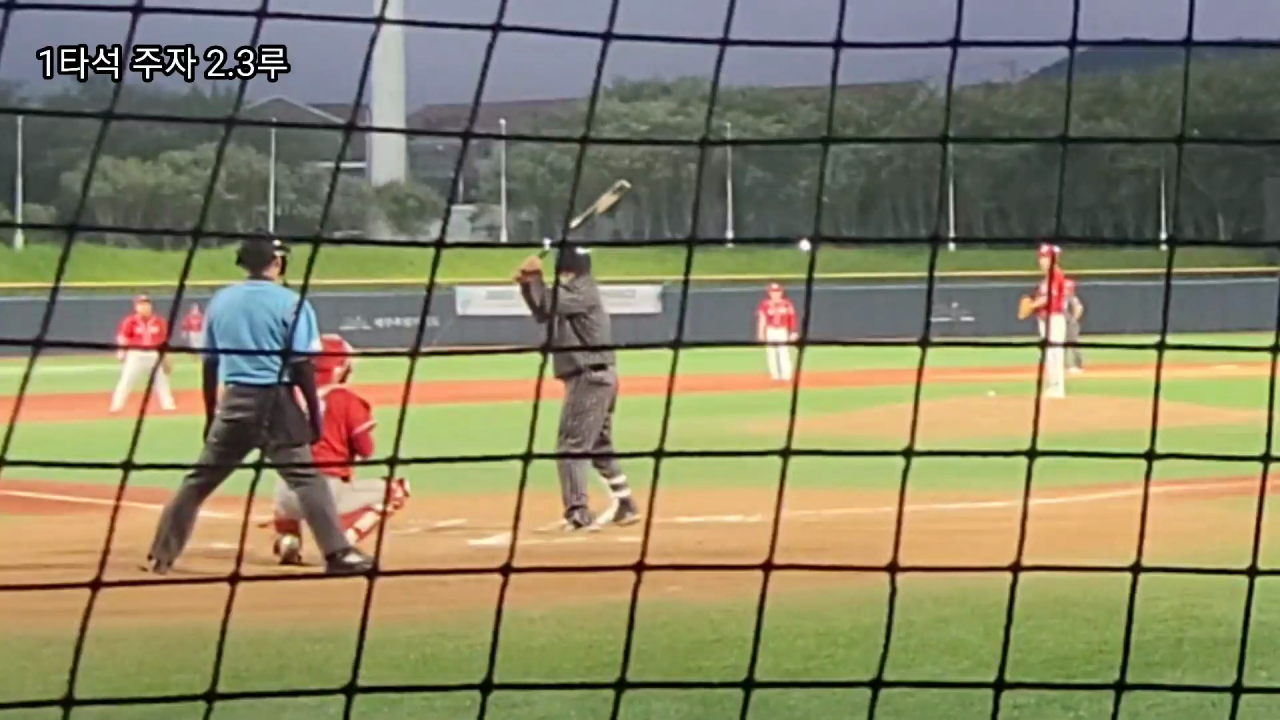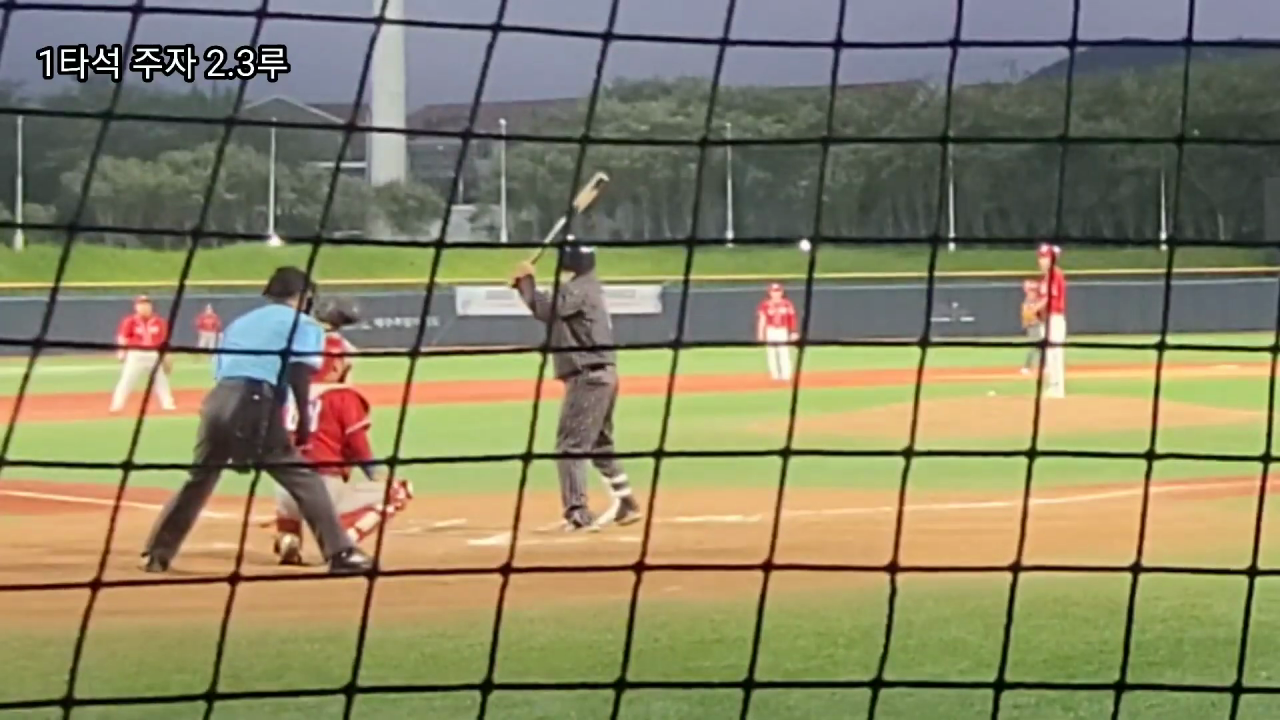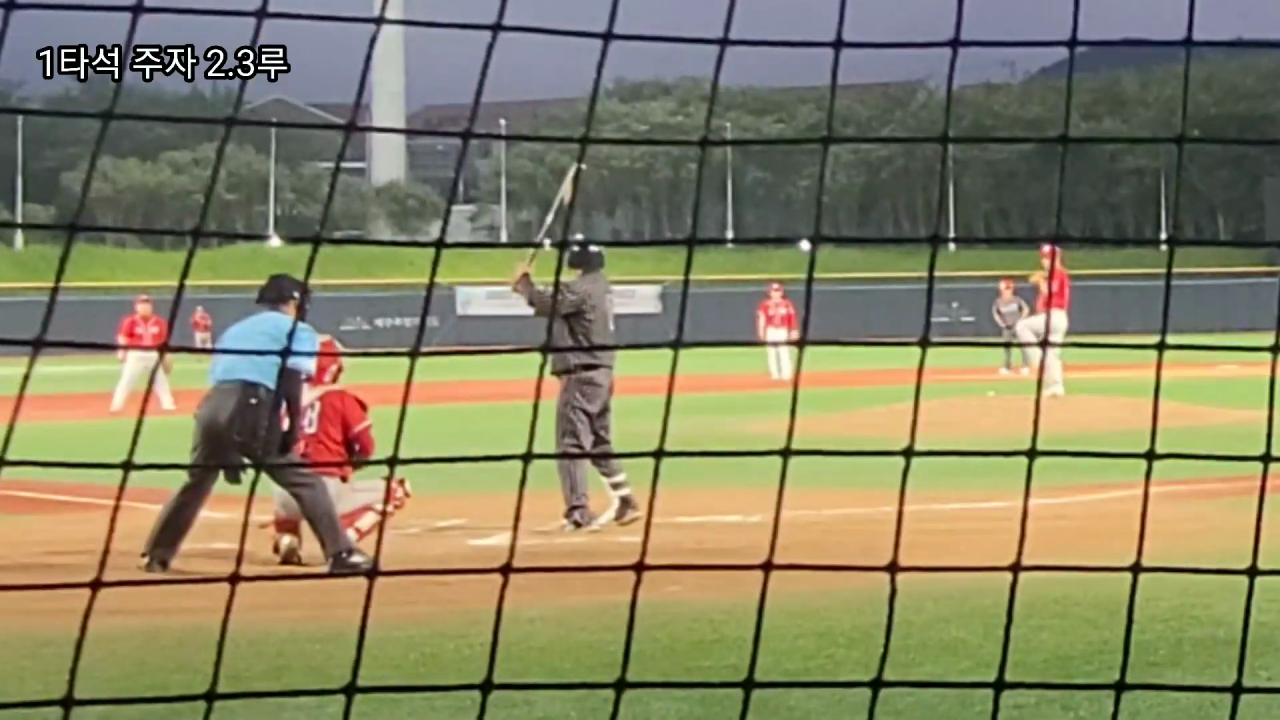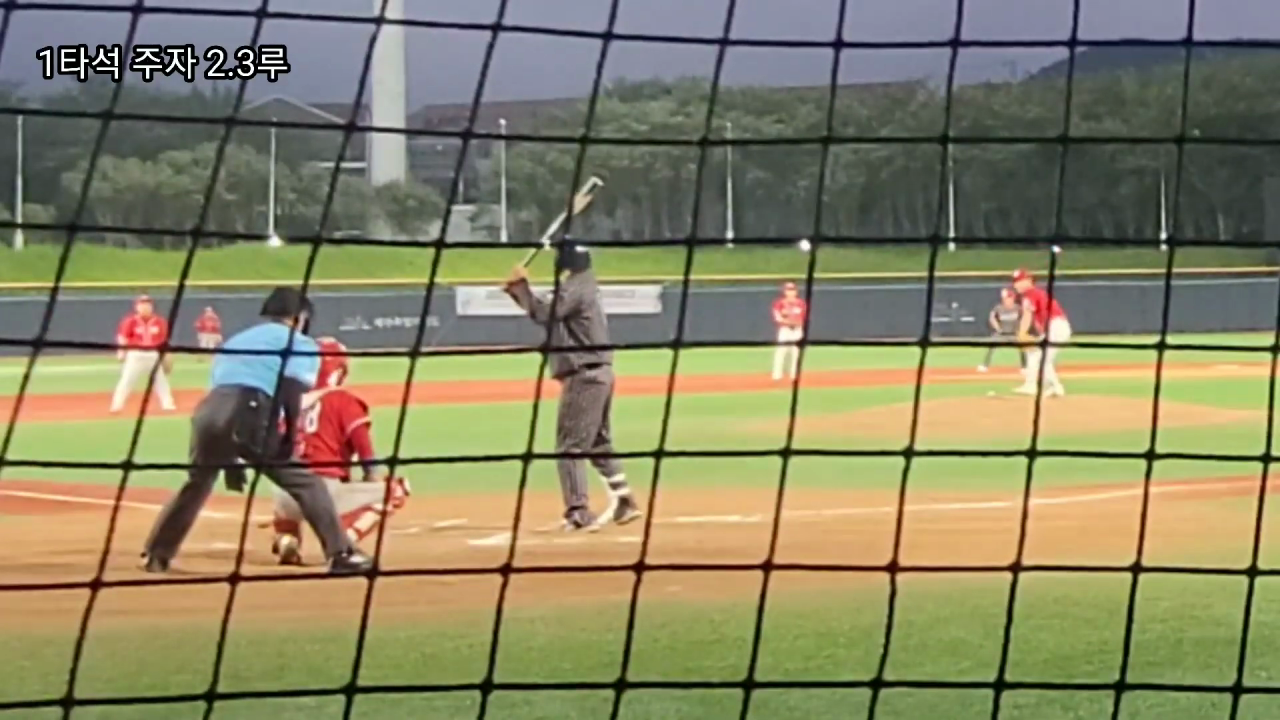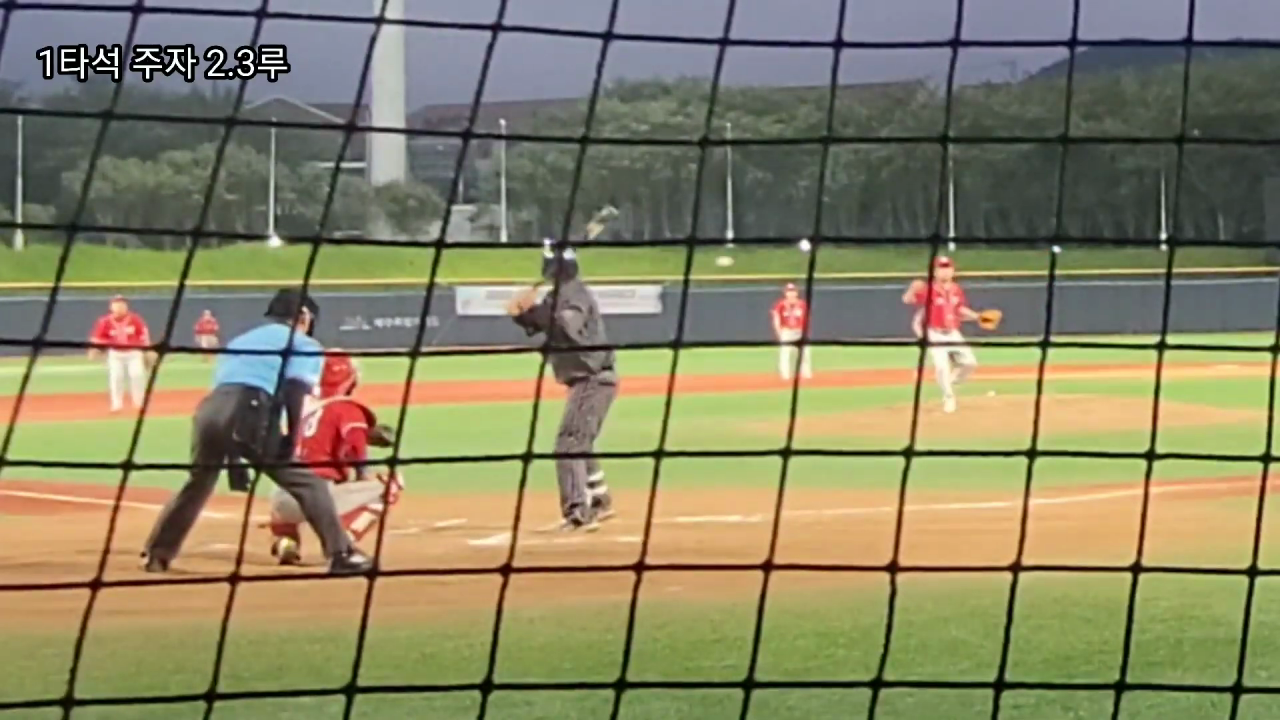
dt=1s
person 1, frame 1
left shoulder: (219, 301)
right shoulder: (291, 302)
left elbow: (209, 364)
right elbow: (301, 365)
left wrist: (211, 415)
right wrist: (315, 413)
left hip: (233, 403)
right hip: (275, 403)
left knee: (200, 480)
right knee: (307, 478)
left ankle: (160, 555)
right ankle: (338, 553)
person 1, frame 2
left shoulder: (239, 322)
right shoulder: (303, 323)
right elbow: (299, 367)
left wrist: (235, 445)
right wrist: (304, 416)
left hip: (218, 401)
right hip: (257, 403)
left knee: (198, 481)
right knee: (304, 480)
left ankle: (156, 555)
right ankle: (341, 553)
person 1, frame 3
left shoulder: (233, 330)
right shoulder: (296, 329)
right elbow: (290, 376)
left wrist: (228, 451)
right wrist: (294, 424)
left hip: (212, 407)
right hip: (251, 408)
left knee: (197, 483)
right knee: (305, 481)
left ankle: (156, 555)
right ankle: (341, 554)
person 1, frame 4
left shoulder: (235, 340)
right shoulder: (299, 342)
right elbow: (291, 386)
left wrist: (230, 459)
right wrist: (291, 433)
left hip: (209, 411)
right hip: (249, 413)
left knee: (196, 485)
right knee: (305, 483)
left ankle: (155, 554)
right ankle: (341, 554)
person 1, frame 5
left shoulder: (240, 340)
right shoulder: (304, 344)
right elbow: (294, 387)
left wrist: (234, 458)
right wrist: (292, 434)
left hip: (210, 410)
right hip: (250, 413)
left knee: (197, 484)
right knee: (307, 482)
left ankle: (155, 555)
right ankle: (341, 554)
person 2, frame 1
left shoulder: (581, 291)
right shoulder: (577, 291)
left elbow: (548, 303)
right elbow: (542, 313)
left wrist: (535, 275)
right wrist: (527, 284)
left hip: (589, 379)
right hip: (598, 378)
left knee: (571, 447)
right knee: (599, 446)
left ankle: (579, 514)
right ankle: (625, 506)
person 2, frame 2
left shoulder: (577, 290)
right shoulder: (585, 287)
left elbow: (544, 309)
right elbow: (552, 314)
left wrist: (527, 280)
right wrist: (524, 286)
left hip: (588, 378)
right hip: (602, 376)
left knee: (570, 446)
right knee: (601, 445)
left ankle: (579, 514)
right ankle: (626, 504)
person 2, frame 3
left shoulder: (581, 288)
right shoulder: (598, 284)
left elbow: (541, 303)
right elbow: (555, 304)
left wrist: (524, 278)
right wrist: (526, 288)
left hip: (582, 376)
right hip: (601, 373)
left knee: (571, 444)
right knee: (599, 443)
left ankle: (579, 513)
right ankle: (625, 503)
person 2, frame 4
left shoulder: (575, 287)
right shoulder: (582, 284)
left elbow: (541, 314)
right elbow: (548, 313)
left wrist: (522, 283)
right wrist: (517, 292)
left hip: (584, 376)
right hip: (599, 373)
left knee: (570, 445)
right knee: (598, 443)
left ankle: (580, 514)
right ankle: (624, 503)
person 2, frame 5
left shoulder: (574, 296)
right shoulder: (557, 296)
left elbow: (565, 331)
right elbow: (538, 327)
left wrist: (531, 309)
right wrist: (524, 310)
left hip: (593, 381)
right hip: (601, 380)
left knee: (568, 448)
right knee: (581, 445)
left ankle: (579, 513)
right ankle: (599, 502)
person 3, frame 1
right shoulder: (345, 398)
right elbow: (365, 449)
left hip: (287, 494)
right hip: (327, 490)
right knee: (396, 491)
left ankle: (287, 540)
person 3, frame 2
right shoulder: (343, 396)
right elbow: (359, 447)
right wrist: (378, 478)
left hip: (288, 491)
right hip: (325, 489)
right knee: (397, 492)
left ankle: (287, 539)
person 3, frame 3
right shoulder: (341, 398)
right elbow: (366, 446)
right wrist: (354, 460)
left hip: (286, 494)
right hip: (324, 490)
right knee: (396, 491)
left ankle: (286, 540)
person 3, frame 4
right shoulder: (342, 399)
right elbow: (361, 438)
right wrist: (371, 475)
left hip: (287, 495)
right hip: (324, 491)
right knee: (395, 490)
left ankle: (286, 539)
person 3, frame 5
left shoulder: (307, 405)
right shoulder: (348, 408)
right elbow: (356, 443)
right wrist: (364, 477)
left hip: (285, 497)
right knee: (390, 485)
left ankle: (286, 542)
